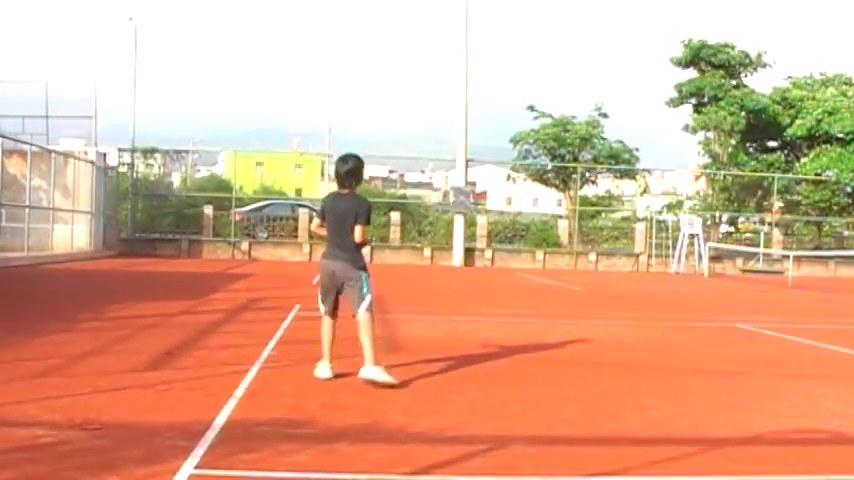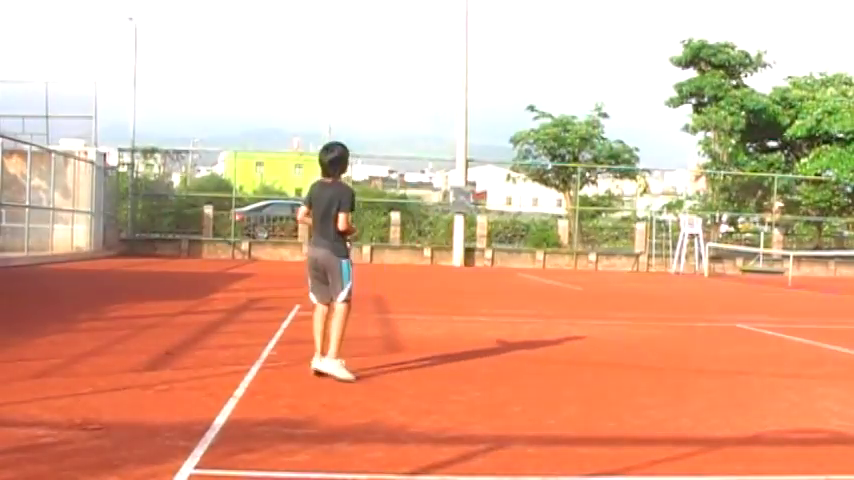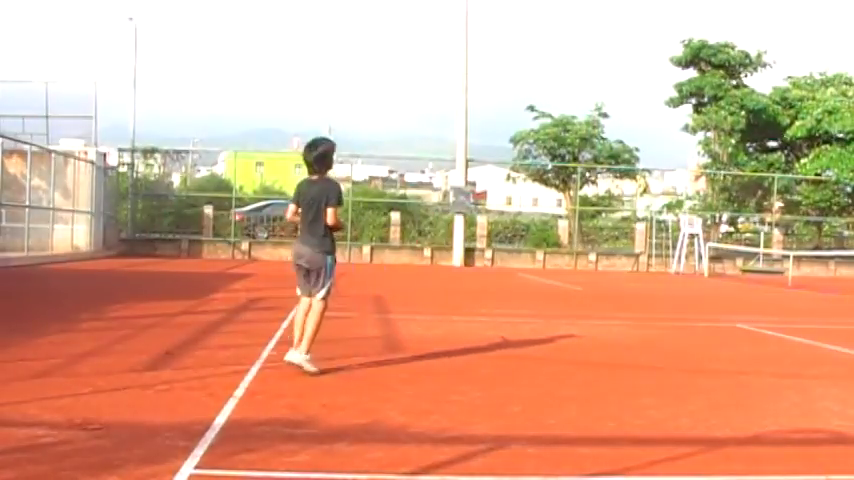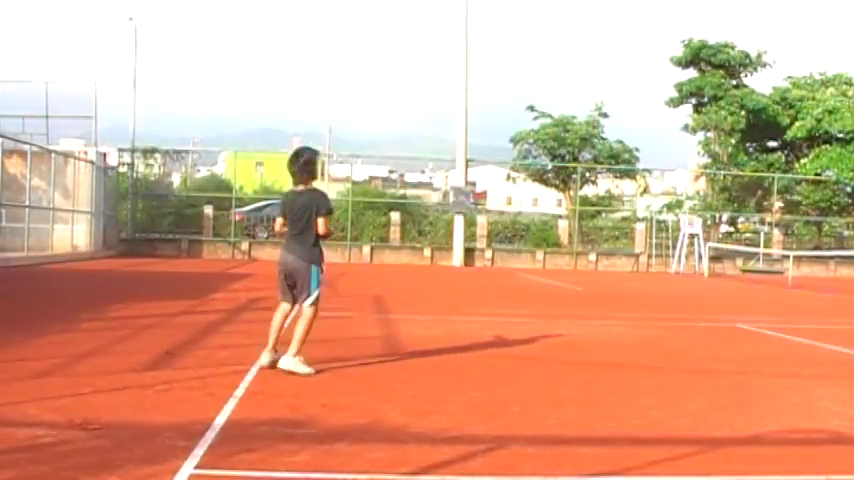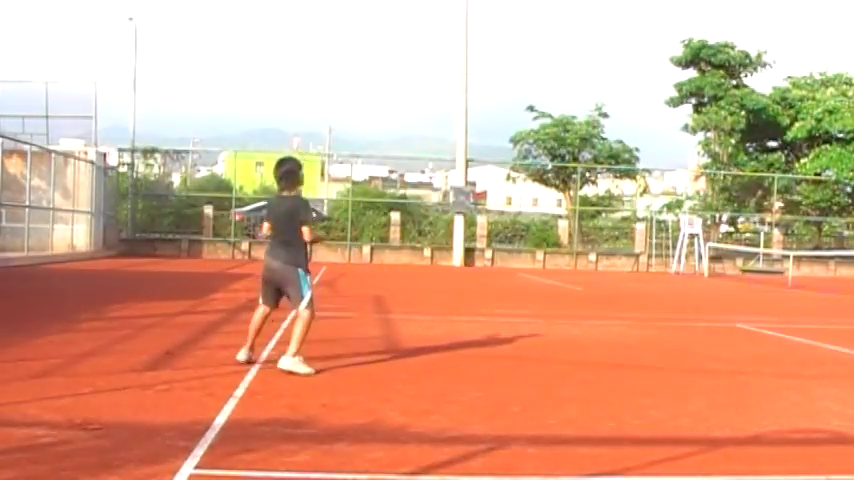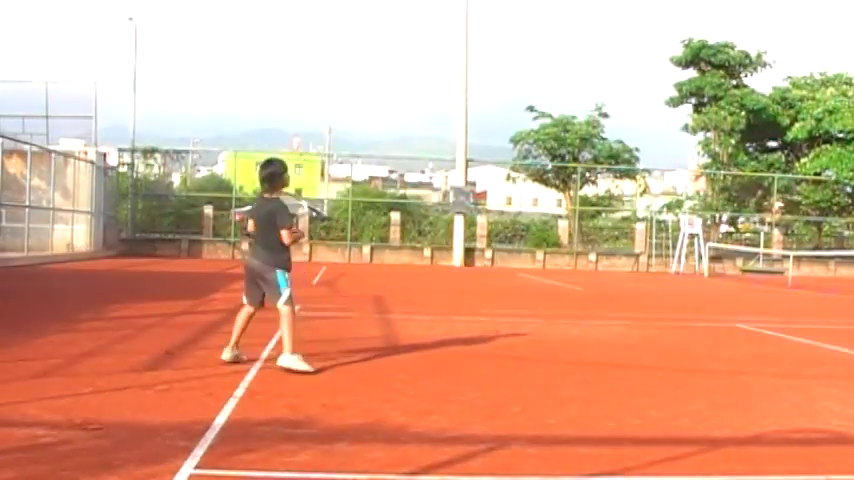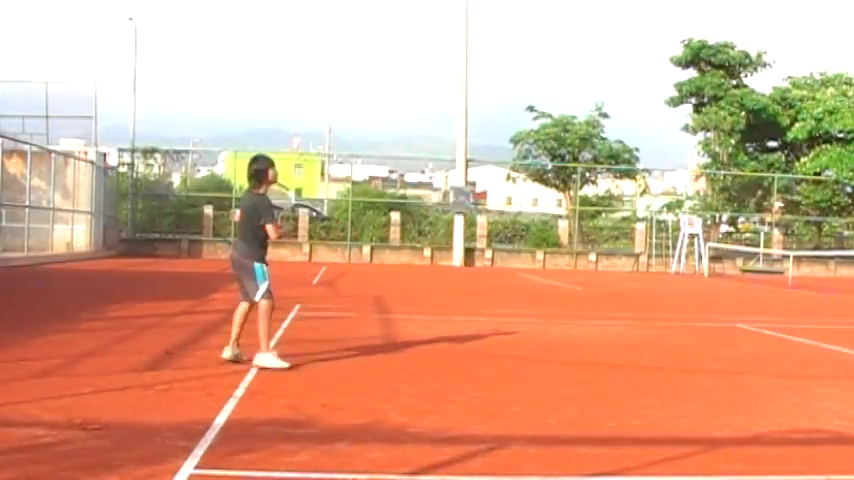
dt=0.1s
person 1, frame 1
left shoulder: (329, 199)
right shoulder: (362, 203)
left elbow: (315, 227)
right elbow: (360, 238)
right wrist: (367, 242)
left hip: (328, 263)
right hip: (351, 267)
left knee: (327, 314)
right knee: (364, 317)
left ankle: (325, 364)
right ankle: (370, 366)
person 1, frame 2
left shoulder: (315, 188)
right shoulder: (345, 192)
left elbow: (302, 216)
right elbow: (342, 226)
right wrist: (352, 231)
left hip: (315, 252)
right hip: (335, 255)
left knee: (321, 306)
right knee: (341, 307)
left ankle: (319, 357)
right ankle: (332, 359)
person 1, frame 3
left shoulder: (302, 186)
right shoulder: (332, 186)
left elbow: (290, 215)
right elbow: (332, 220)
right wrist: (341, 225)
left hip: (301, 248)
right hip: (321, 251)
left knee: (305, 299)
right knee: (319, 303)
left ankle: (296, 348)
right ankle: (301, 353)
person 1, frame 4
left shoulder: (287, 197)
right shoulder: (319, 197)
left elbow: (278, 228)
right elbow: (322, 230)
right wrist: (330, 232)
left hip: (286, 256)
right hip: (307, 260)
left knee: (286, 304)
right knee: (309, 310)
left ankle: (269, 352)
right ankle: (291, 357)
person 1, frame 5
left shoulder: (274, 202)
right shoulder: (301, 204)
left elbow: (266, 232)
right elbow: (307, 237)
right wrist: (317, 237)
left hip: (271, 261)
right hip: (291, 266)
left knee: (265, 307)
right knee: (306, 312)
left ankle: (245, 350)
right ankle: (291, 357)
person 1, frame 6
left shoulder: (259, 202)
right shoulder: (280, 208)
right elbow: (288, 240)
right wrist: (299, 235)
left hip: (253, 261)
right hip: (272, 265)
left knee: (249, 307)
right knee: (287, 309)
left ankle: (231, 349)
right ankle: (288, 355)
person 1, frame 7
left shoulder: (248, 195)
right shoulder: (264, 202)
left elbow: (237, 217)
right elbow: (274, 234)
right wrist: (282, 231)
left hip: (239, 254)
right hip: (252, 258)
left knee: (246, 302)
right knee: (266, 303)
left ankle: (232, 347)
right ankle: (264, 352)
